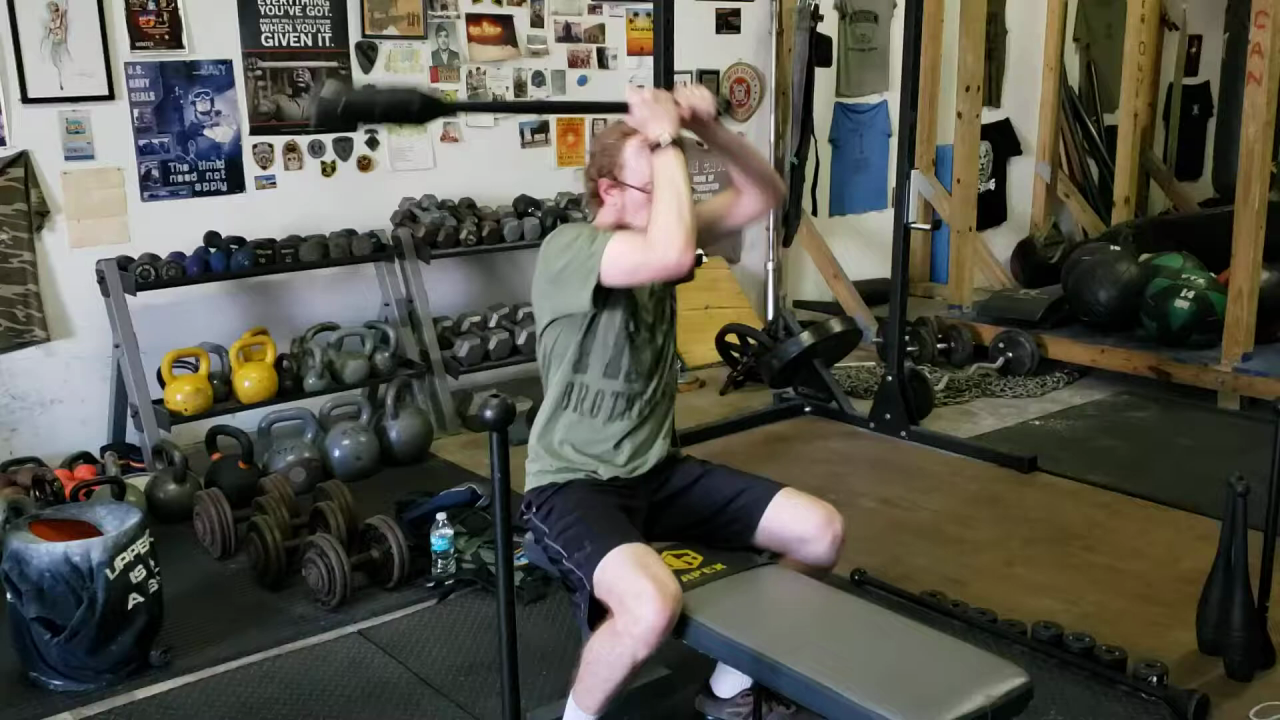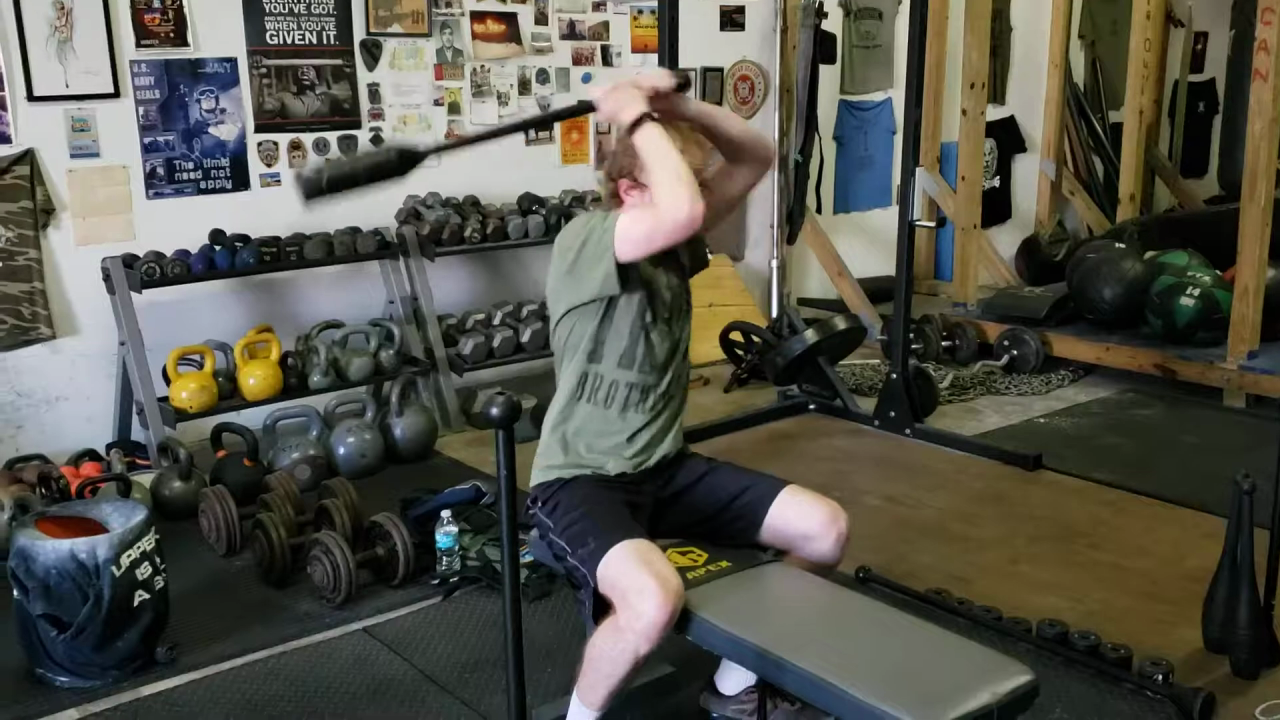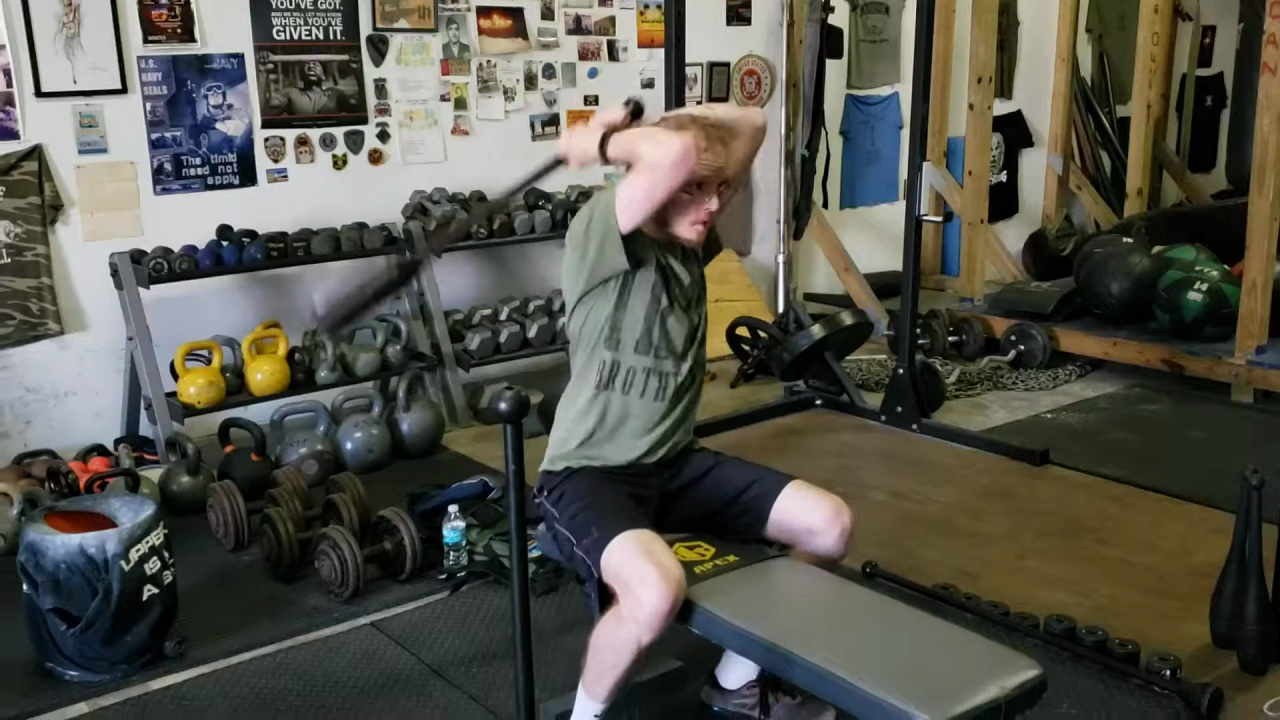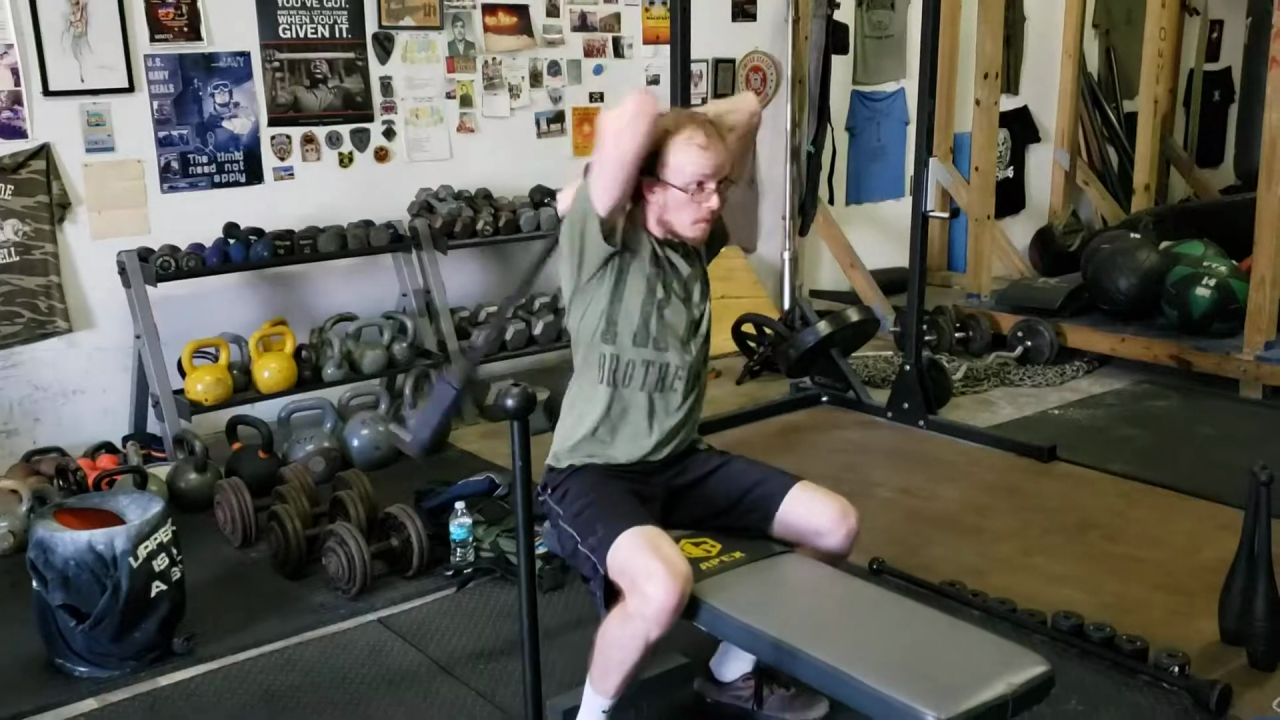
dt=0.1s
person 1, frame 1
left shoulder: (659, 242)
right shoulder: (569, 251)
left elbow: (765, 195)
right elbow: (672, 257)
left wrist: (710, 124)
right wrist: (657, 140)
left hip: (657, 473)
right hip: (573, 486)
left knee: (821, 530)
right knee: (652, 606)
person 1, frame 2
left shoulder: (670, 239)
right shoulder: (586, 239)
left elbow: (758, 157)
right elbow: (683, 211)
left wrist: (677, 104)
right wrist: (644, 122)
left hip: (665, 467)
right hip: (580, 480)
left knee: (826, 528)
right knee: (653, 600)
person 1, frame 3
left shoulder: (688, 236)
right shoulder: (602, 237)
left elbow: (749, 121)
right elbow: (673, 156)
left wrist: (622, 130)
right wrist: (611, 141)
left hip: (674, 464)
right hip: (588, 474)
left knee: (831, 524)
right knee: (655, 591)
person 1, frame 4
left shoulder: (693, 232)
right shoulder: (598, 234)
left elbow: (745, 110)
right elbow: (634, 115)
right wrist: (608, 156)
left hip: (679, 461)
right hip: (592, 470)
left knee: (836, 523)
right knee: (663, 587)
